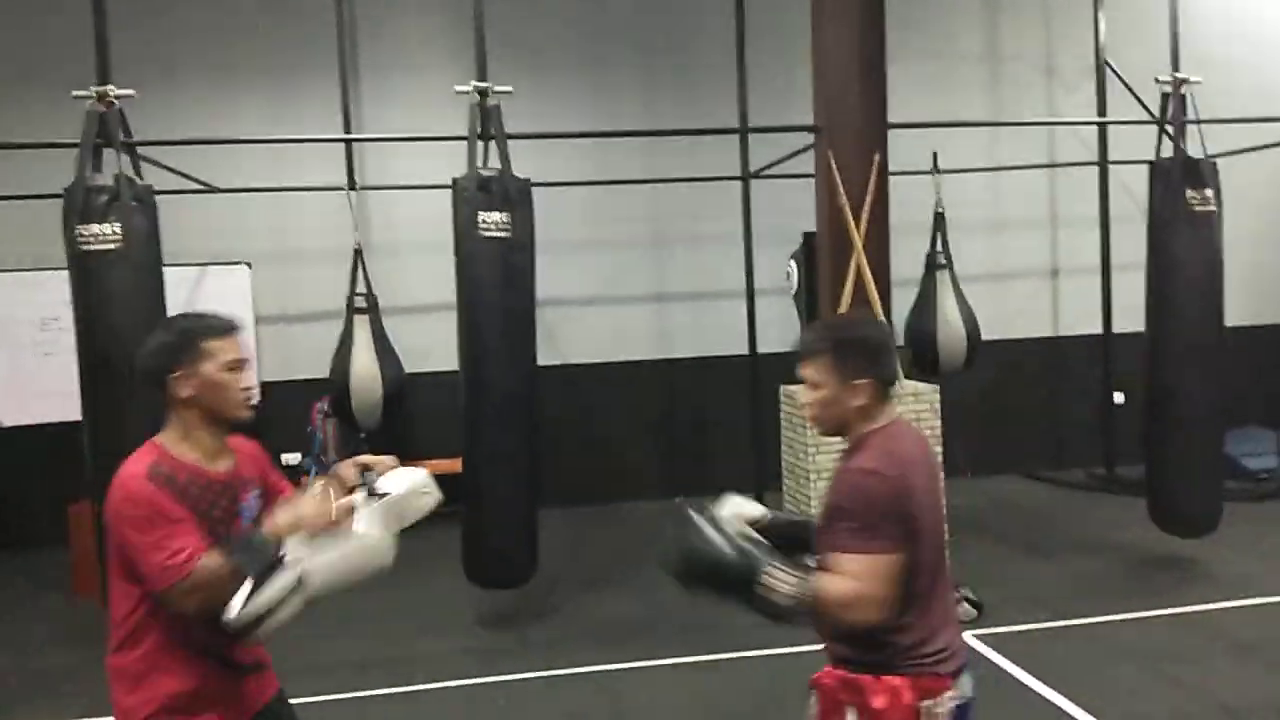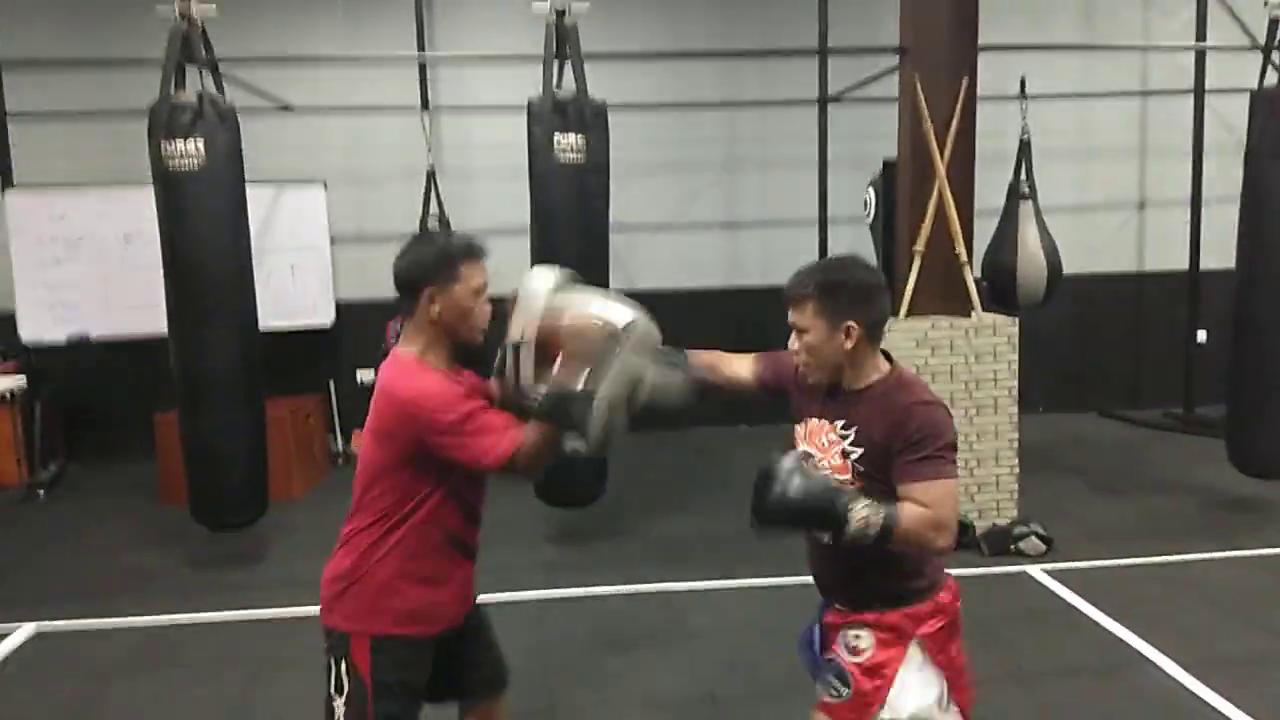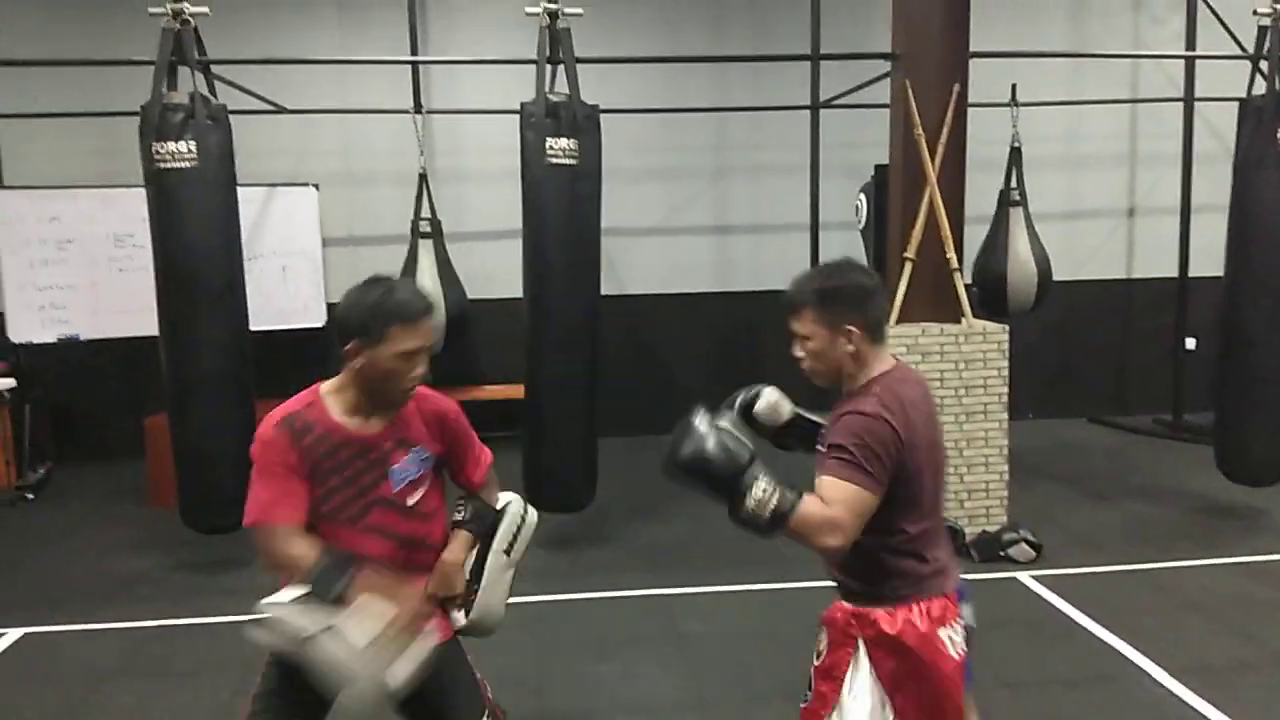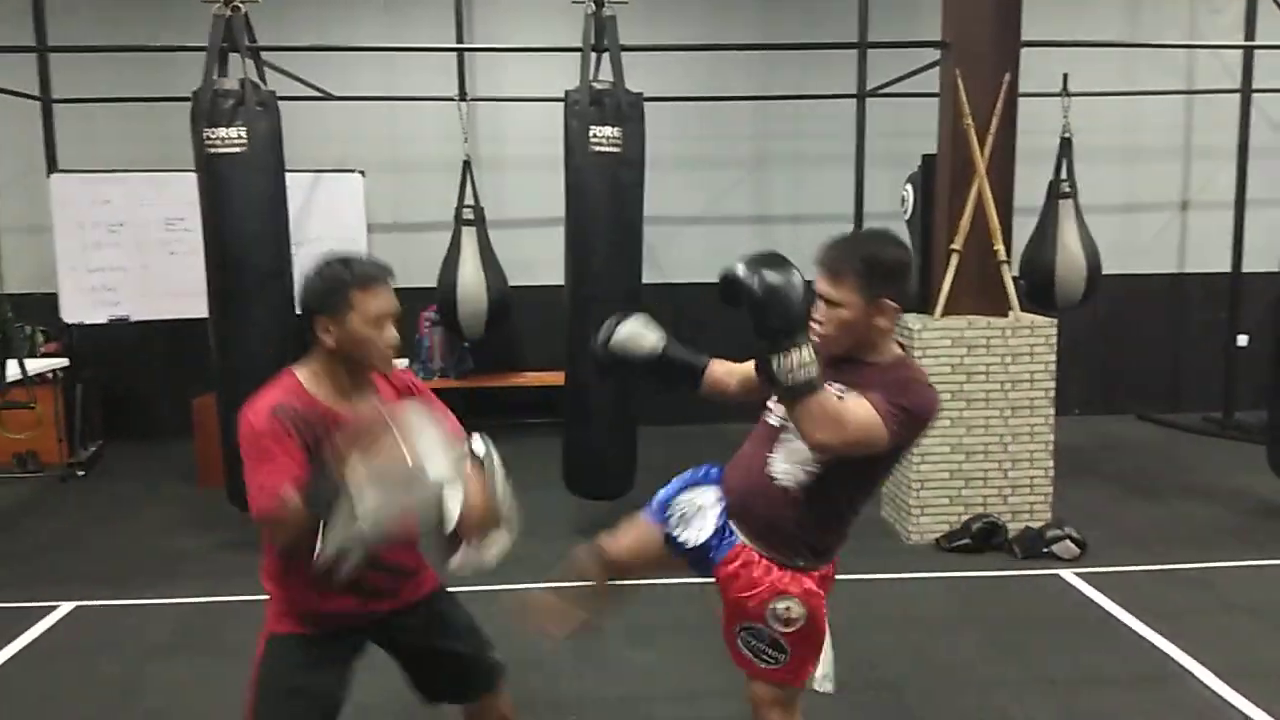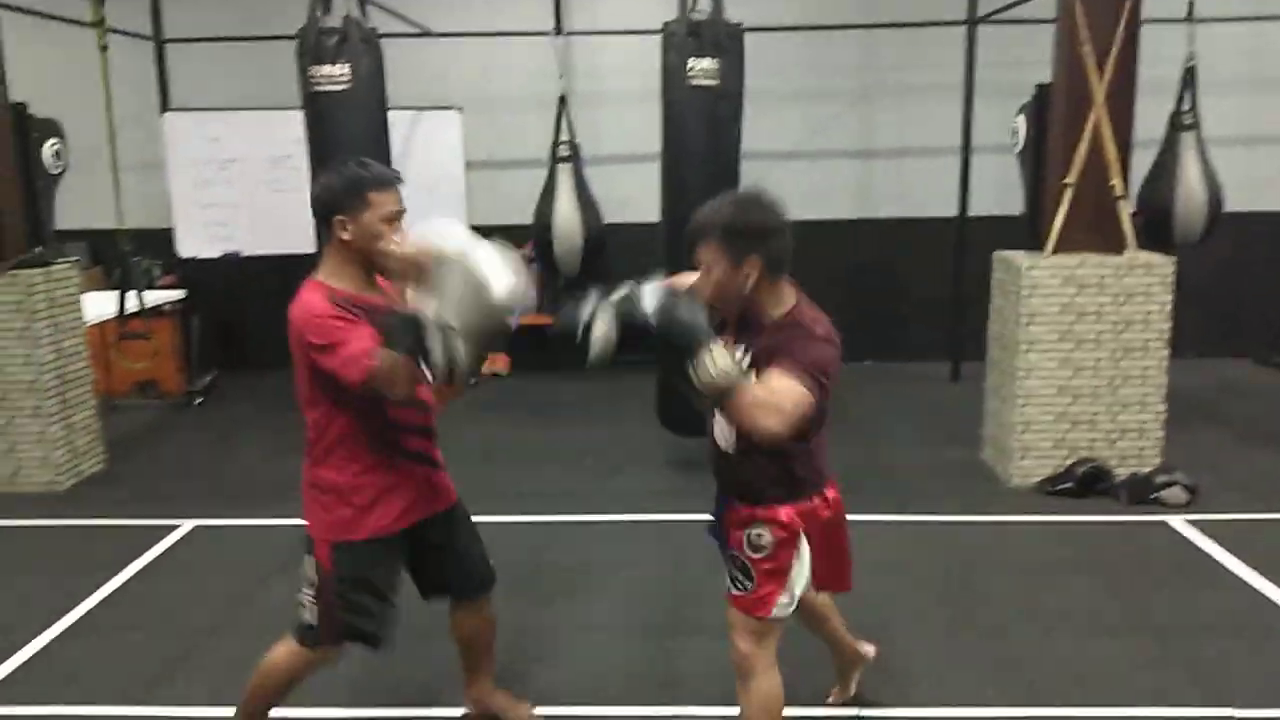
dt=0.7s
person 1, frame 1
left shoulder: (244, 456)
right shoulder: (144, 486)
left elbow: (297, 513)
right elbow: (193, 593)
left wrist: (337, 483)
right wrist: (276, 530)
left hip: (243, 682)
person 1, frame 2
left shoulder: (441, 374)
right shoulder: (416, 392)
left elbow: (494, 415)
right elbow: (527, 456)
left hip: (444, 591)
right hip: (379, 606)
person 1, frame 3
left shoulder: (436, 414)
right shoulder: (285, 433)
left elbow: (485, 487)
right elbow: (281, 545)
left wrist: (461, 545)
right wrist: (366, 591)
left hip: (415, 619)
person 1, frame 4
left shoulder: (401, 387)
right shoulder: (272, 417)
right elbow: (279, 522)
left wrist: (470, 489)
left hip: (404, 586)
right hip: (312, 610)
person 1, frame 5
left shoulder: (379, 286)
right shoulder: (315, 310)
left elbow: (415, 367)
right elbow: (391, 381)
right wrist: (406, 290)
left hip: (422, 485)
right hip: (353, 503)
left knee: (475, 588)
right knee: (319, 644)
person 2, frame 1
left shoulder: (869, 477)
right shoulder: (904, 443)
left elbow: (861, 603)
left wrist: (756, 571)
right wrist: (774, 528)
left hip: (887, 687)
person 2, frame 2
left shoulder: (915, 411)
right shoulder: (809, 376)
left elbow: (936, 531)
right elbow: (732, 369)
left wrist: (838, 507)
left hip: (903, 615)
right hip: (846, 605)
person 2, frame 3
left shoulder: (869, 419)
right shoulder: (902, 382)
left elbow: (831, 531)
left wrist: (741, 478)
right wrist: (797, 423)
left hip: (888, 617)
right hip: (932, 593)
person 2, frame 4
left shoulder: (909, 396)
right shoulder: (818, 345)
left elbow: (828, 434)
right elbow: (739, 381)
left wrist: (784, 339)
right wrist: (666, 356)
left hip: (783, 568)
right hip: (720, 504)
right knee: (616, 552)
right ankle: (583, 602)
person 2, frame 5
left shoulder: (812, 341)
right shoulder: (740, 296)
left elbow: (768, 421)
right elbow: (676, 288)
left wrist: (695, 345)
left hip: (779, 511)
right hip: (747, 494)
left knee: (751, 650)
right knee: (786, 590)
right ankle: (849, 653)
